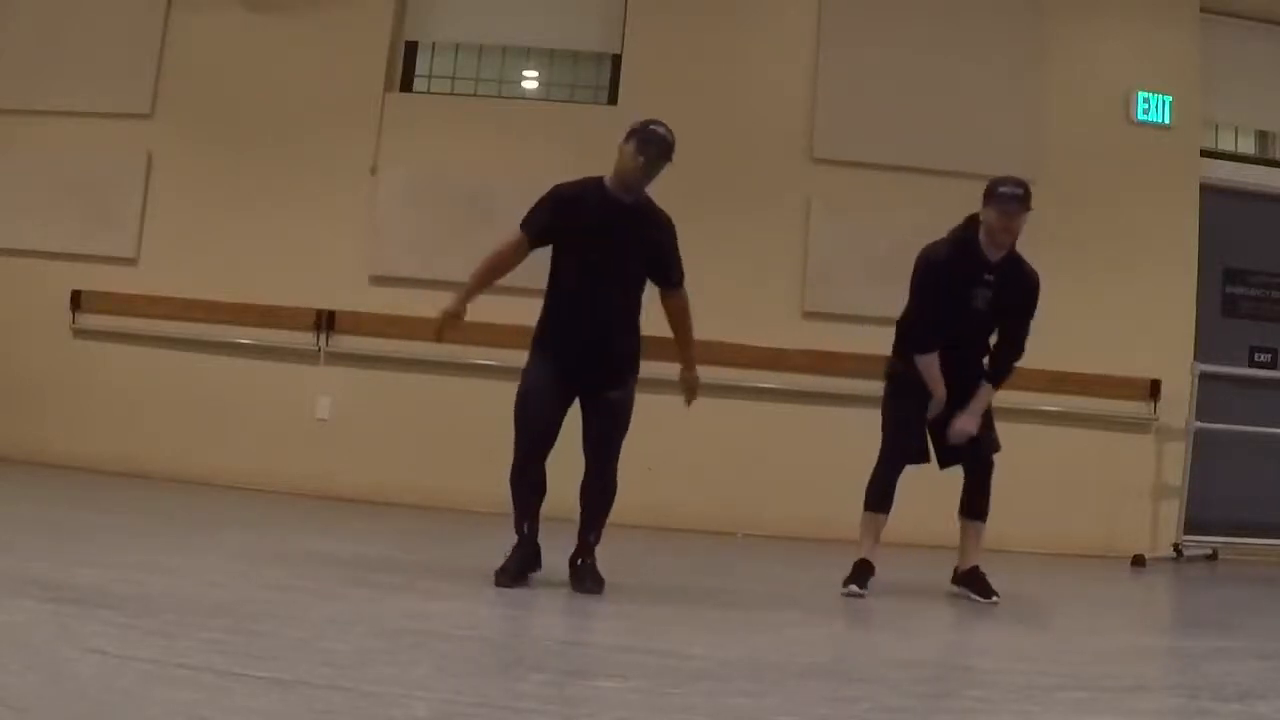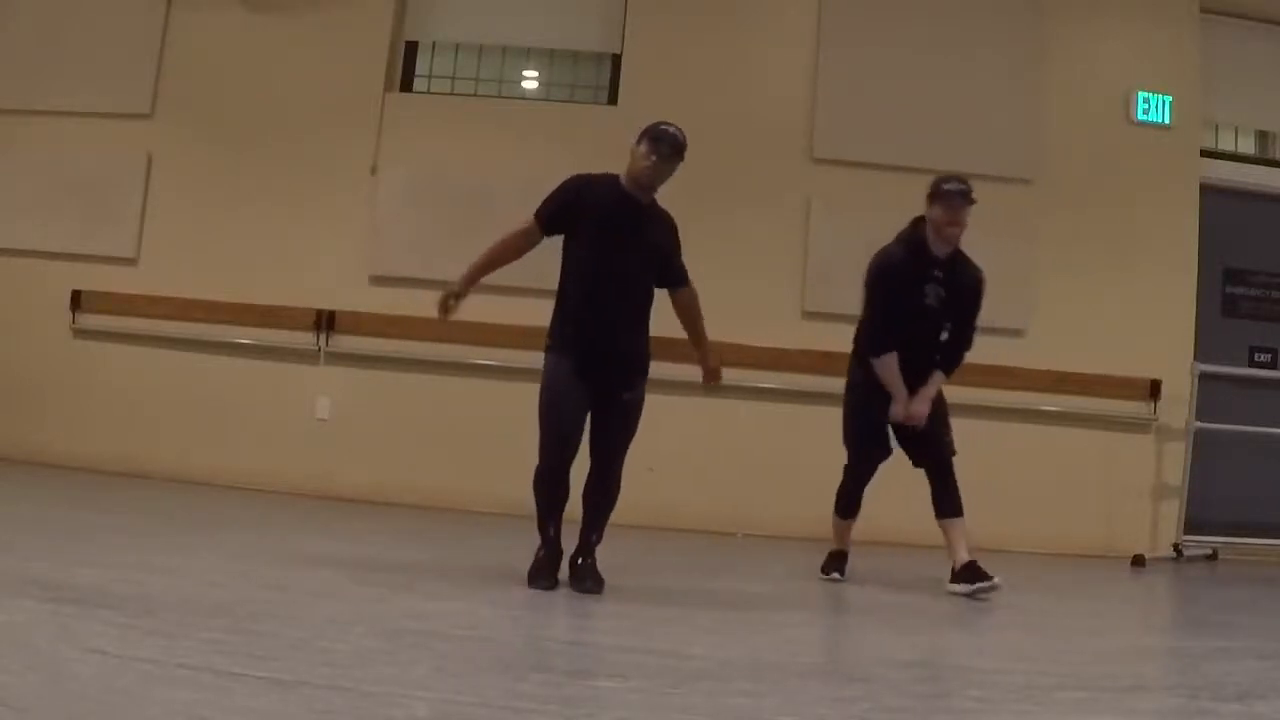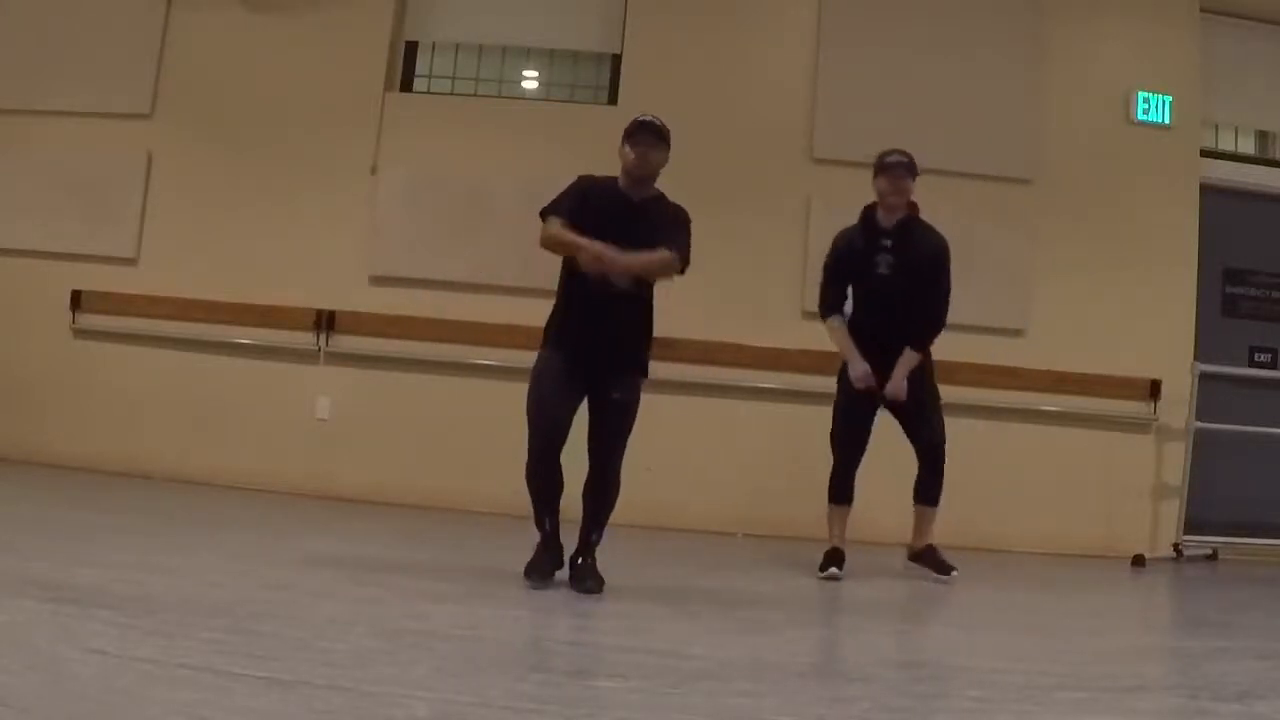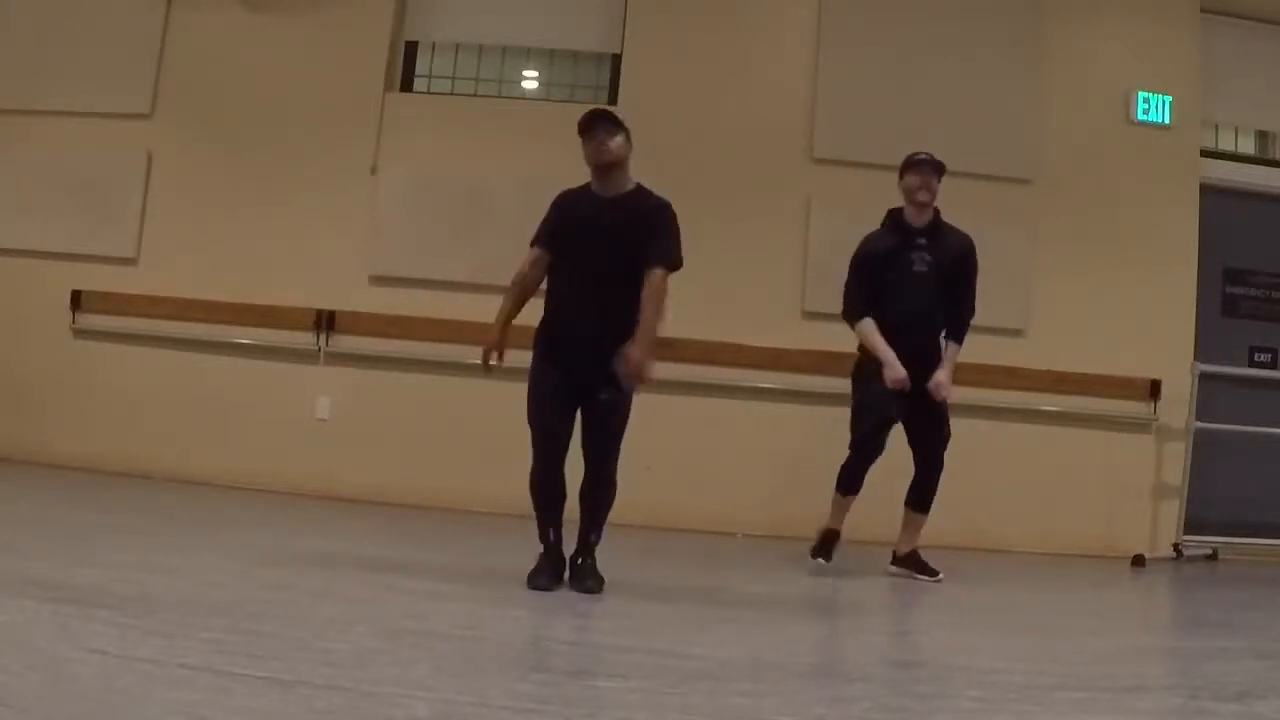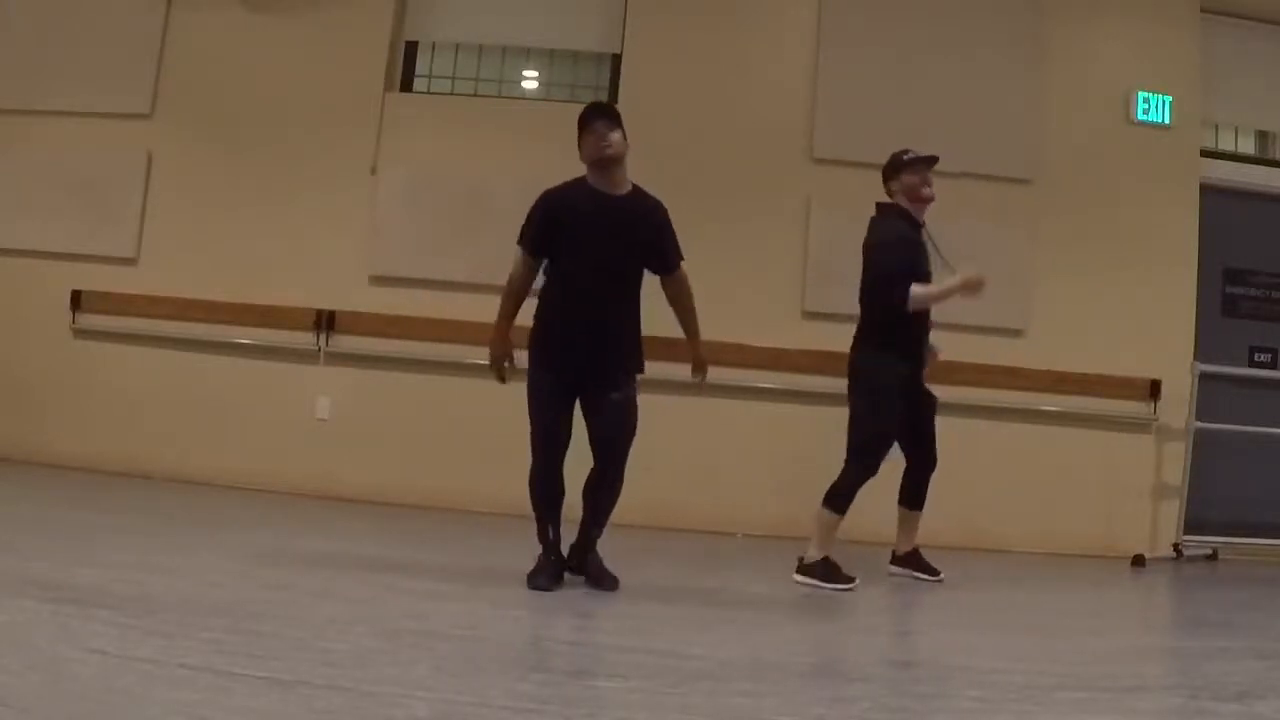
dt=0.4s
person 1, frame 1
left shoulder: (657, 226)
right shoulder: (571, 198)
left elbow: (673, 292)
right elbow: (517, 247)
left wrist: (688, 361)
right wrist: (464, 296)
left hip: (616, 364)
right hip: (554, 352)
left knee: (602, 464)
right knee: (528, 451)
left ankle: (585, 556)
right ankle: (525, 546)
person 1, frame 2
left shoulder: (663, 227)
right shoulder: (583, 192)
left elbow: (681, 290)
right elbow: (526, 236)
left wrist: (704, 352)
right wrist: (467, 280)
left hip: (628, 362)
right hip: (570, 351)
left knee: (608, 464)
right knee: (556, 453)
left ankle: (585, 557)
right ankle: (547, 549)
person 1, frame 3
left shoulder: (671, 218)
right shoulder: (587, 191)
left elbow: (668, 262)
right elbow: (550, 232)
left wrist: (622, 261)
right wrist: (592, 254)
left hip: (623, 357)
right hip: (565, 344)
left knee: (606, 461)
right knee: (543, 444)
left ankle: (586, 556)
right ankle: (548, 544)
person 1, frame 4
left shoulder: (654, 212)
right shoulder: (566, 205)
left elbow: (656, 279)
right elbow: (535, 265)
left wrist: (642, 344)
right wrist: (502, 325)
left hip: (612, 362)
right hip: (554, 355)
left knee: (601, 463)
right knee: (547, 458)
left ankle: (585, 556)
right ankle: (550, 553)
person 1, frame 5
left shoulder: (650, 212)
right shoulder: (557, 202)
left elbow: (674, 278)
right elbow: (524, 269)
left wrist: (694, 341)
right wrist: (500, 333)
left hip: (615, 358)
right hip: (553, 353)
left knee: (612, 459)
right knee: (548, 455)
left ankle: (585, 550)
right ankle: (550, 552)
person 2, frame 1
left shoulder: (1023, 280)
right shoulder: (939, 258)
left elbow: (1009, 350)
right elbow: (919, 333)
left wrist: (974, 409)
right wrist: (938, 393)
left hip: (967, 377)
right hip: (913, 369)
left knee: (981, 463)
right knee: (893, 457)
left ankle: (967, 568)
right ankle: (865, 561)
person 2, frame 2
left shoulder: (968, 277)
right shoulder: (891, 262)
left elbow: (958, 345)
right elbow: (875, 337)
left wrist: (923, 397)
right wrist: (898, 397)
left hip: (924, 382)
right hip: (870, 381)
left knee: (942, 466)
right knee: (861, 466)
left ankle: (963, 566)
right ankle: (838, 552)
person 2, frame 3
left shoulder: (930, 244)
right shoulder: (850, 240)
left elbow: (933, 318)
right elbow: (829, 306)
left wrist: (902, 372)
right wrist: (853, 359)
left hip: (912, 366)
right hip: (860, 363)
left knee: (933, 450)
right knee: (846, 453)
left ankle: (923, 545)
right ankle: (836, 549)
person 2, frame 4
left shoulder: (958, 246)
right shoulder: (878, 244)
left elbow: (963, 315)
right elbow: (854, 310)
left wrist: (947, 368)
right wrist: (887, 360)
left hip: (927, 368)
right hip: (880, 365)
left knee: (931, 459)
right knee: (866, 447)
left ankle: (905, 551)
right ankle: (831, 527)
person 2, frame 5
left shoulder: (911, 234)
right shoulder: (890, 233)
right elbow: (896, 295)
left wrist: (924, 342)
right wrist: (952, 288)
left hip: (904, 365)
right hip: (878, 364)
left knee: (923, 457)
right knee: (864, 460)
left ankle: (906, 552)
right ankle: (814, 558)
